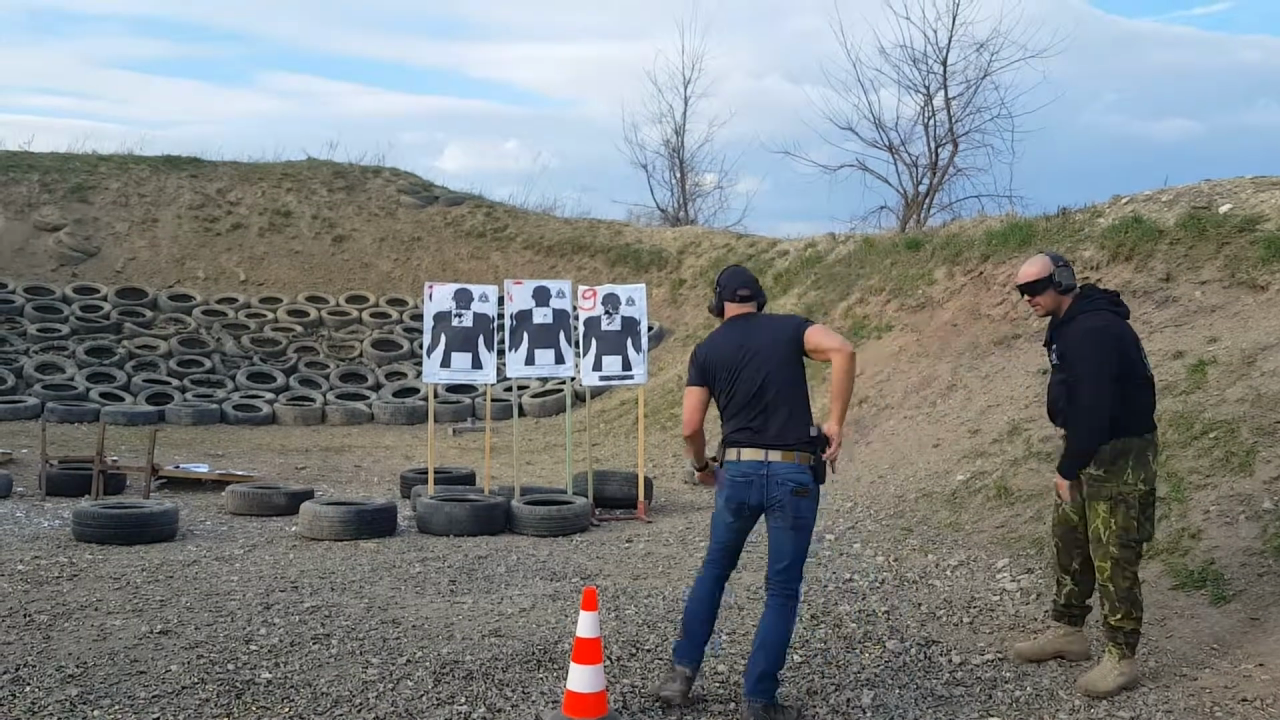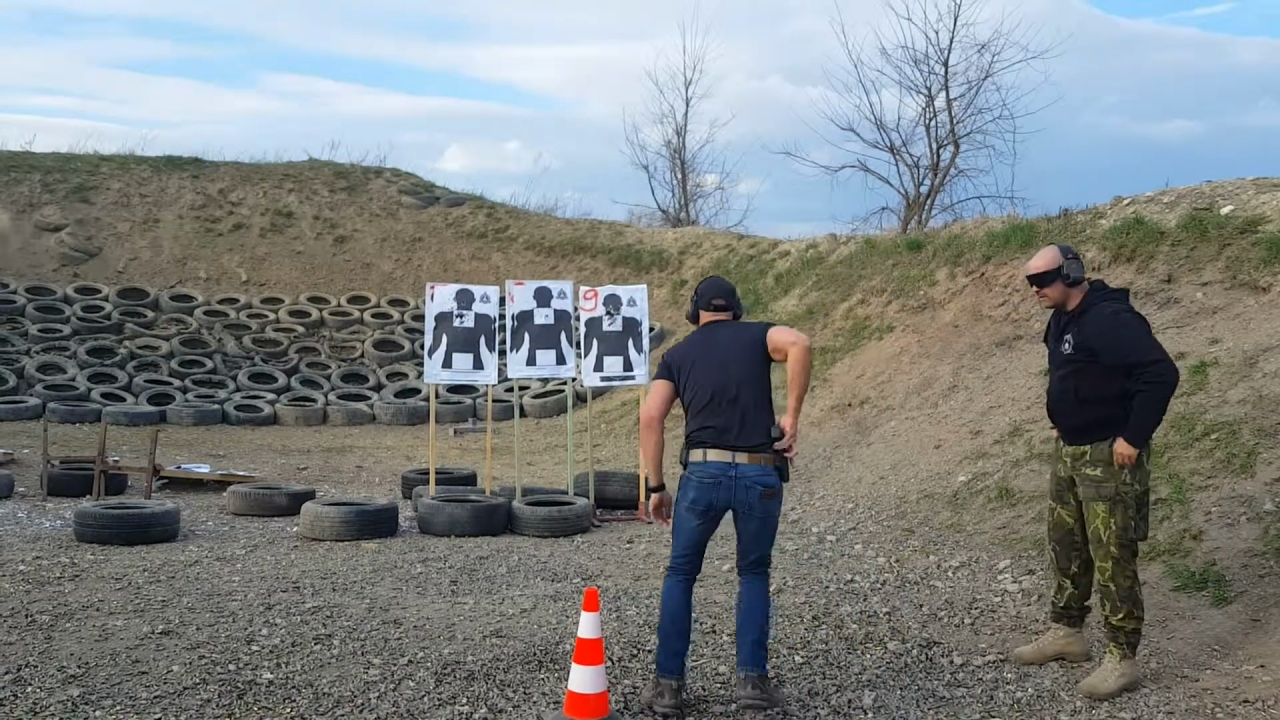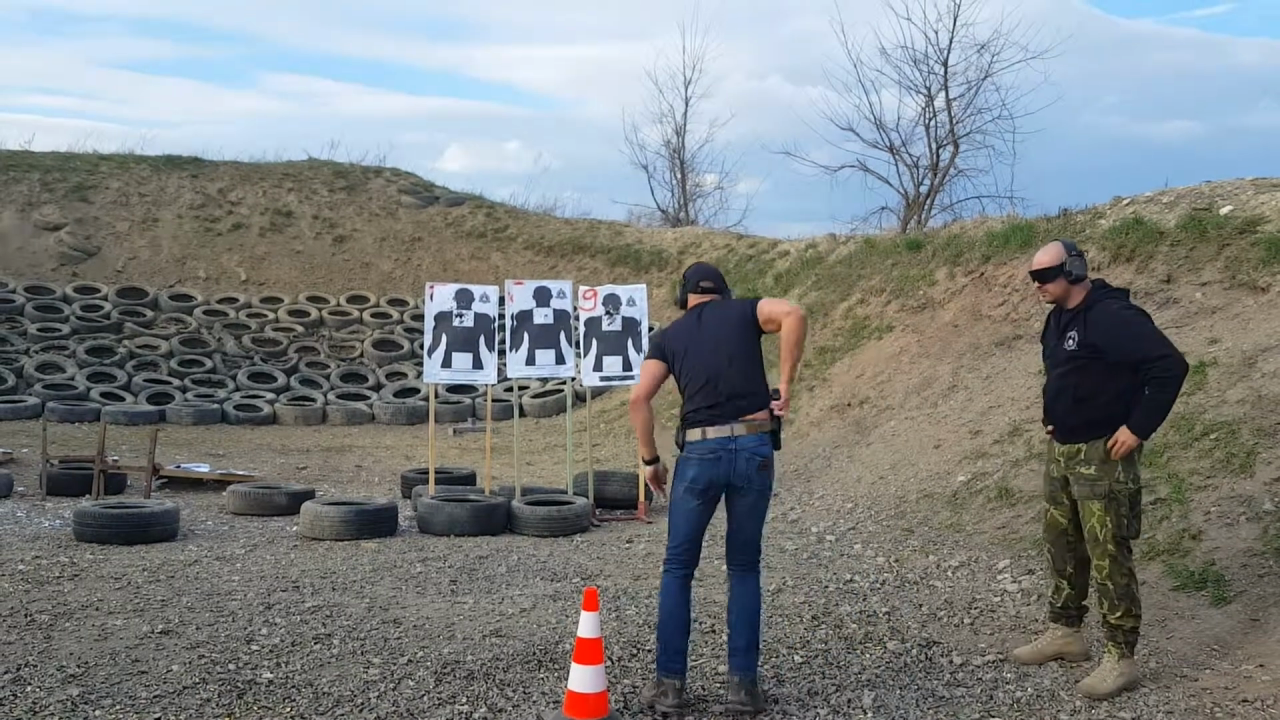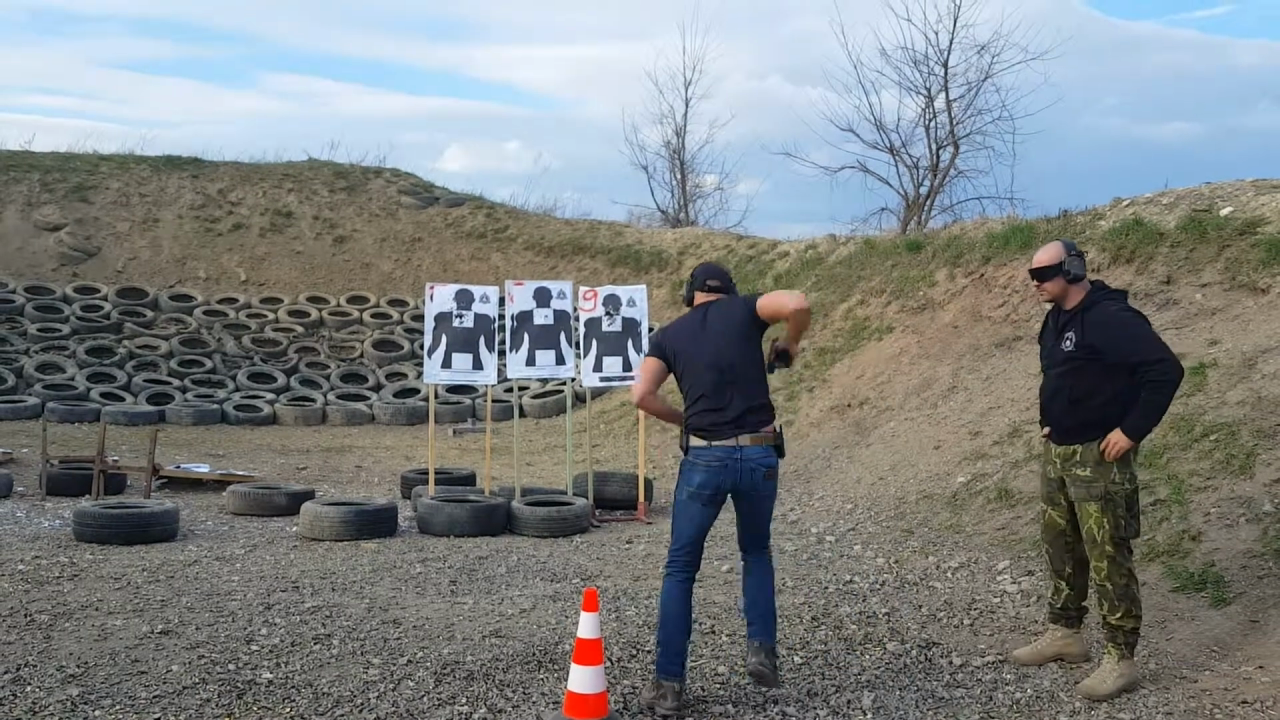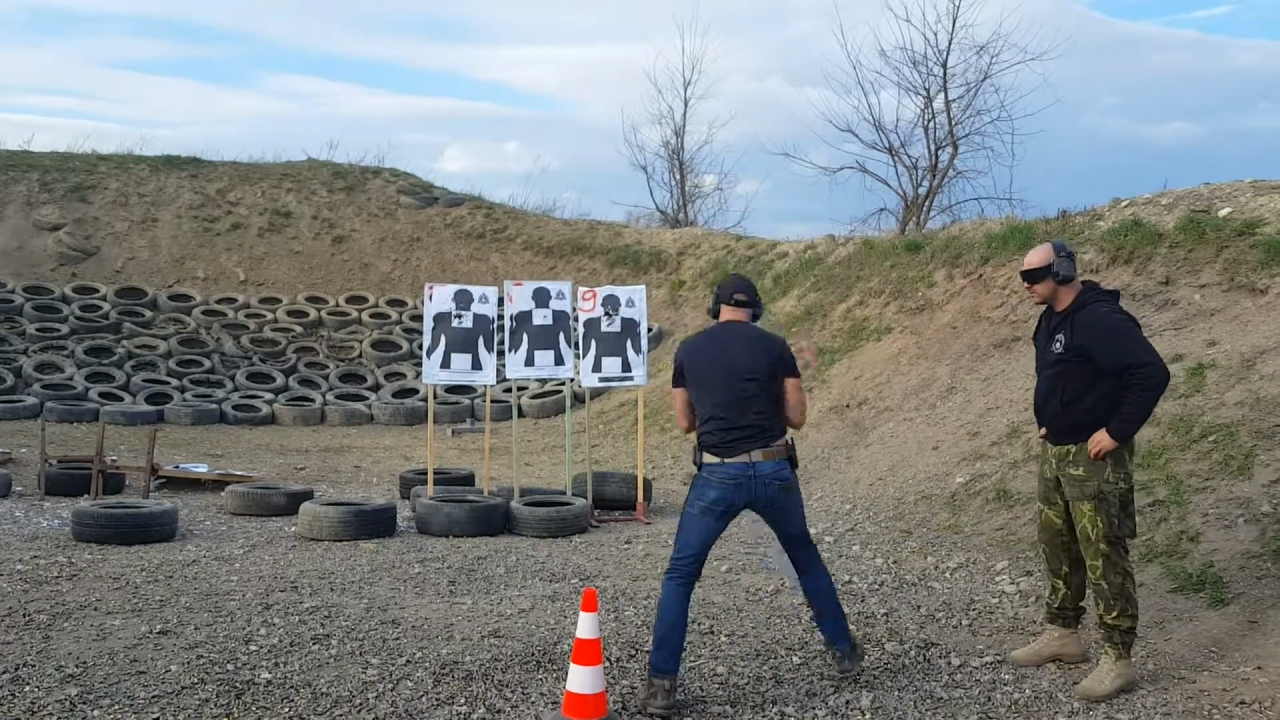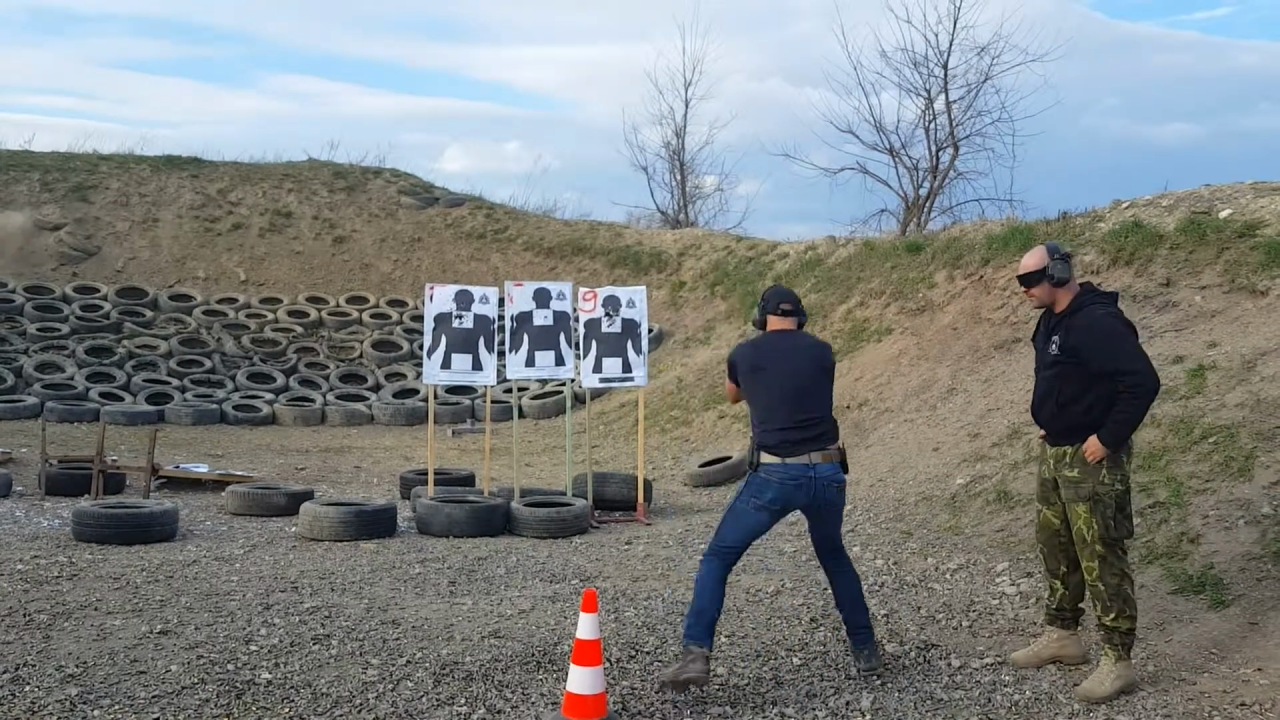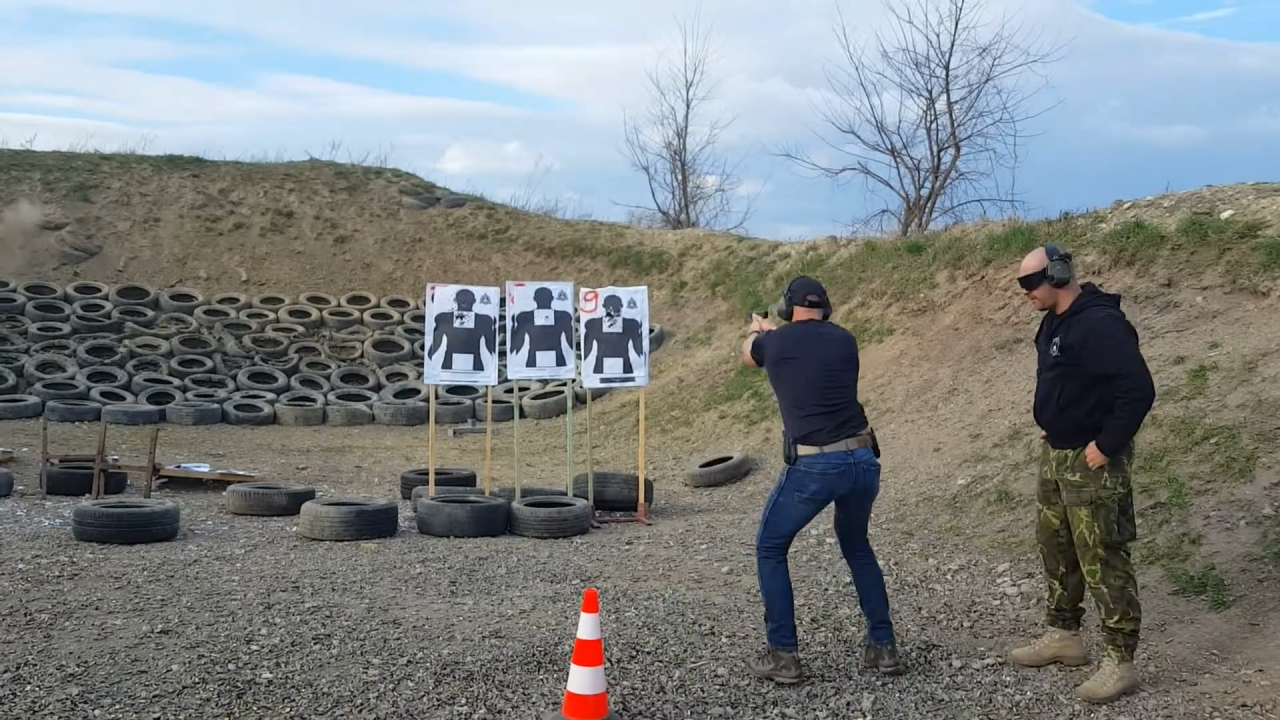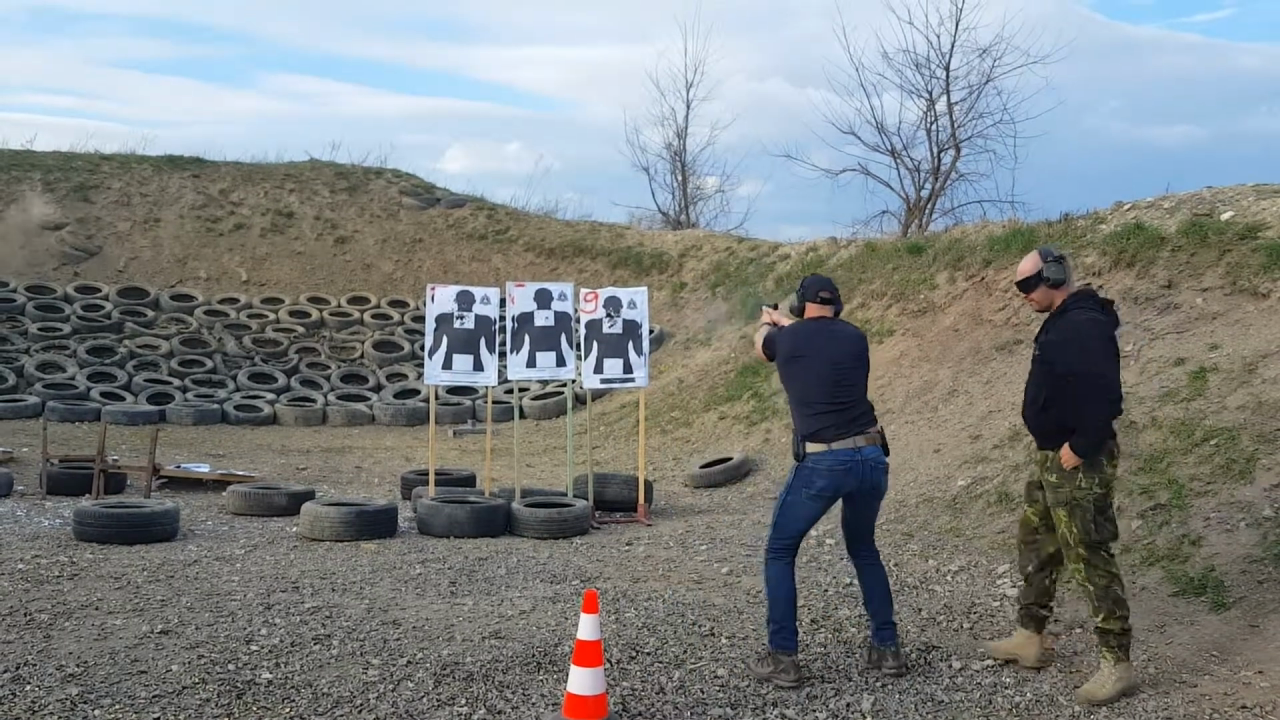
dt=0.2s
person 1, frame 1
left shoulder: (1093, 331)
right shoulder: (1070, 322)
left elbow: (1095, 406)
left wrist: (1067, 469)
right wrist: (1070, 462)
left hip: (1120, 453)
right hip: (1087, 451)
left knee: (1112, 556)
right knee: (1068, 544)
left ankle: (1121, 658)
right ankle: (1066, 632)
person 1, frame 2
left shoulder: (1111, 319)
right shoulder: (1063, 319)
left elbow: (1162, 374)
left wrist: (1135, 438)
left hip: (1112, 453)
right hip: (1069, 450)
left knee: (1111, 556)
right knee: (1065, 544)
left ankle: (1122, 659)
right ankle: (1066, 633)
person 1, frame 3
left shoulder: (1114, 317)
right shoulder: (1058, 318)
left elbow: (1170, 367)
left wrist: (1138, 428)
left hip: (1103, 454)
right hip: (1061, 450)
left knee: (1108, 555)
right knee: (1061, 545)
left ankle: (1121, 658)
right ankle: (1065, 632)
person 1, frame 4
left shoulder: (1111, 319)
right shoulder: (1056, 318)
left elbow: (1165, 371)
left wrist: (1132, 430)
left hip: (1099, 455)
right hip: (1058, 451)
left knee: (1107, 556)
right knee: (1059, 545)
left ankle: (1121, 660)
right ankle: (1064, 633)
person 1, frame 5
left shoulder: (1101, 320)
right shoulder: (1051, 319)
left elbow: (1151, 374)
left wrist: (1117, 431)
left hip: (1094, 455)
right hip: (1055, 452)
left knee: (1103, 555)
right knee: (1057, 545)
left ankle: (1118, 659)
right ankle: (1062, 633)
person 1, frame 6
left shoulder: (1098, 322)
right shoulder: (1051, 321)
left elbow: (1142, 382)
left wrist: (1109, 438)
left hip: (1091, 457)
right hip: (1055, 452)
left knee: (1100, 556)
right knee: (1055, 546)
left ankle: (1118, 661)
right ankle: (1062, 635)
person 1, frame 7
left shoulder: (1100, 324)
right shoulder: (1056, 322)
left elbow: (1138, 389)
left wrist: (1108, 445)
left hip: (1091, 460)
right hip: (1057, 454)
left knee: (1103, 559)
right knee: (1055, 546)
left ankle: (1120, 662)
right ankle: (1063, 636)
person 1, frame 8
left shoulder: (1083, 326)
right shoulder: (1062, 322)
left elbow: (1103, 394)
left wrist: (1081, 447)
left hip: (1076, 461)
right hip: (1052, 455)
left knee: (1089, 559)
right knee: (1036, 545)
left ankle: (1117, 664)
right ankle: (1029, 637)
person 2, frame 1
left shoulder: (706, 349)
right shoulder: (786, 325)
left elbow: (691, 427)
right elbow: (842, 350)
left wrist: (701, 466)
right wrist: (836, 424)
left hip: (740, 473)
right hip: (793, 477)
left knee: (715, 572)
right knee: (782, 590)
left ankle: (682, 673)
person 2, frame 2
left shoulder: (676, 354)
right shoulder: (757, 334)
left elbow: (650, 420)
right elbow: (800, 344)
left wrist: (656, 487)
right wrist: (792, 416)
left hip: (703, 474)
right hip: (758, 476)
left knee: (680, 575)
right knee: (754, 576)
left ankle: (667, 684)
right ankle: (752, 675)
person 2, frame 3
left shoulder: (668, 337)
right shoulder: (744, 310)
left elbow: (638, 398)
right elbow: (793, 314)
left wrist: (650, 459)
right wrist: (785, 383)
left hip: (699, 454)
right hip: (753, 452)
left knee: (678, 567)
right knee: (744, 568)
left ankle: (669, 682)
right ankle: (742, 681)
person 2, frame 4
left shoulder: (669, 335)
right shoulder: (744, 310)
left elbow: (641, 394)
right elbow: (797, 304)
right wrist: (790, 344)
left hip: (704, 459)
right hip: (759, 456)
left knee: (681, 570)
right knee: (756, 554)
right ankle: (761, 648)
person 2, frame 5
left shoulder: (688, 350)
right shoulder: (774, 347)
left elbow: (685, 423)
right elbow: (797, 418)
left hip: (718, 475)
right hip: (773, 471)
left knee: (680, 576)
right knee: (804, 555)
left ankle: (660, 683)
right ankle: (842, 650)
person 2, frame 6
left shoulder: (744, 354)
right shoulder: (823, 352)
left elbow: (733, 396)
left hip: (774, 476)
right hip: (827, 474)
left knee: (717, 559)
right knee: (833, 557)
left ankle: (695, 654)
right ankle: (865, 650)
person 2, frame 7
left shoulder: (773, 344)
right shoulder: (845, 341)
left elbow: (749, 351)
left wrist: (756, 328)
left hip: (814, 466)
right hip: (862, 462)
left knee: (771, 550)
right knee: (856, 547)
left ankle: (785, 656)
right ankle: (884, 647)
person 2, frame 8
left shoulder: (785, 340)
right shoulder: (855, 338)
left elbow: (762, 345)
left wrist: (767, 322)
left hip: (821, 463)
right hip: (871, 458)
left knee: (779, 553)
right knee: (863, 549)
left ankle: (783, 657)
right ankle: (886, 647)
